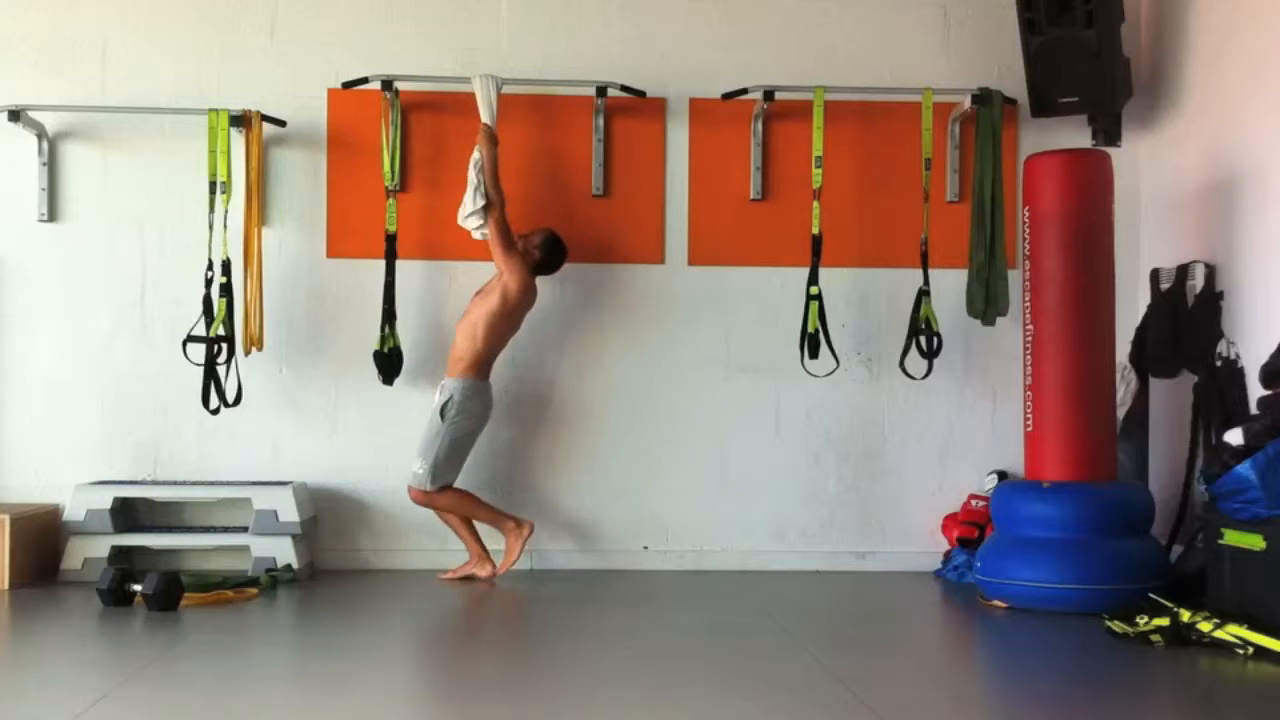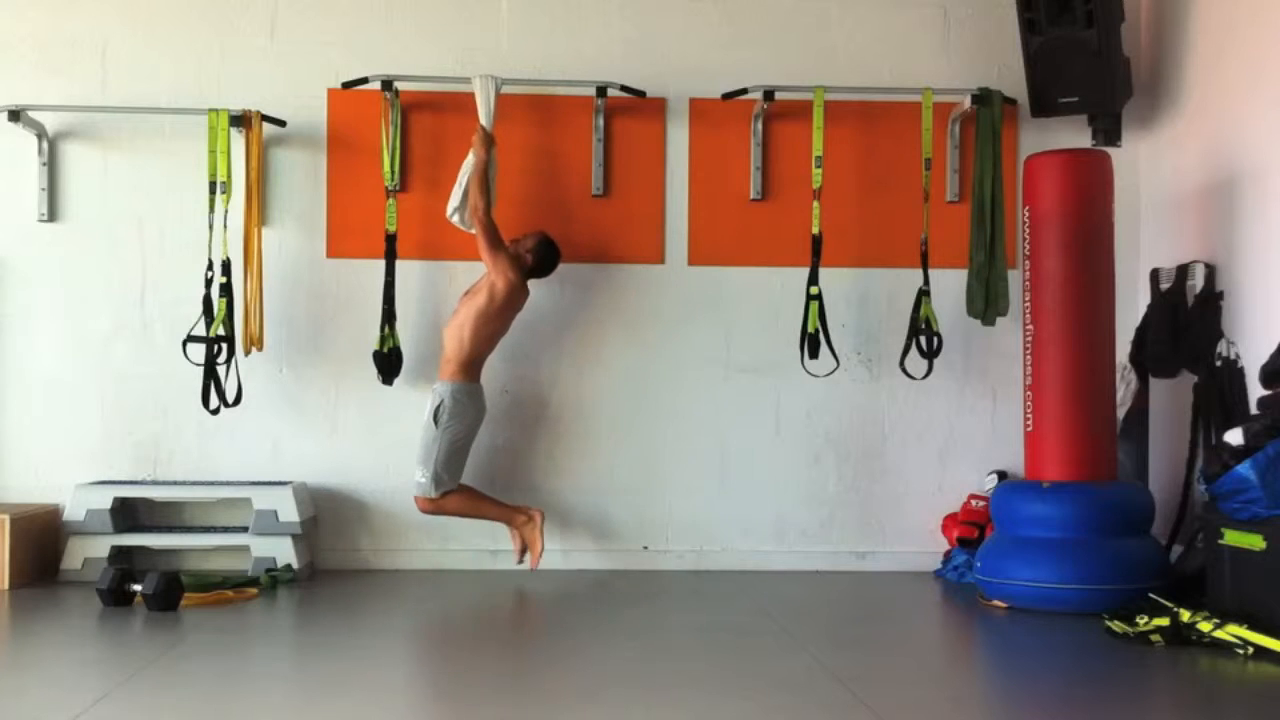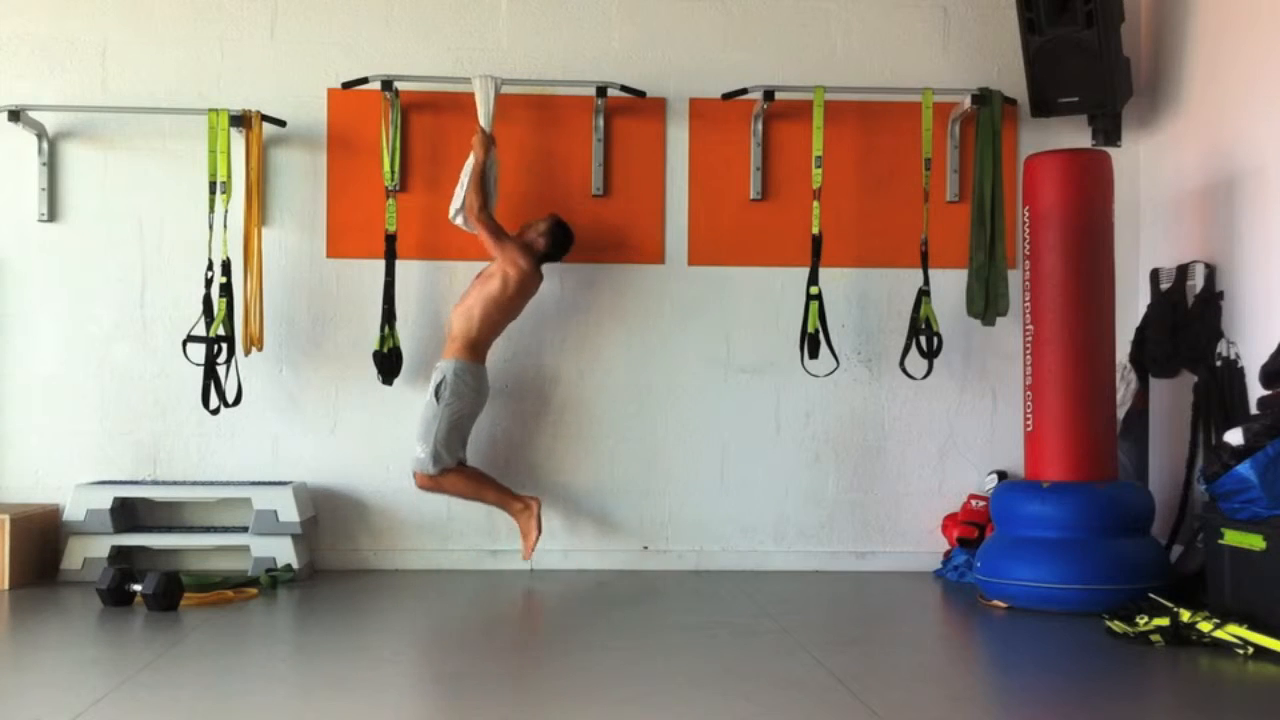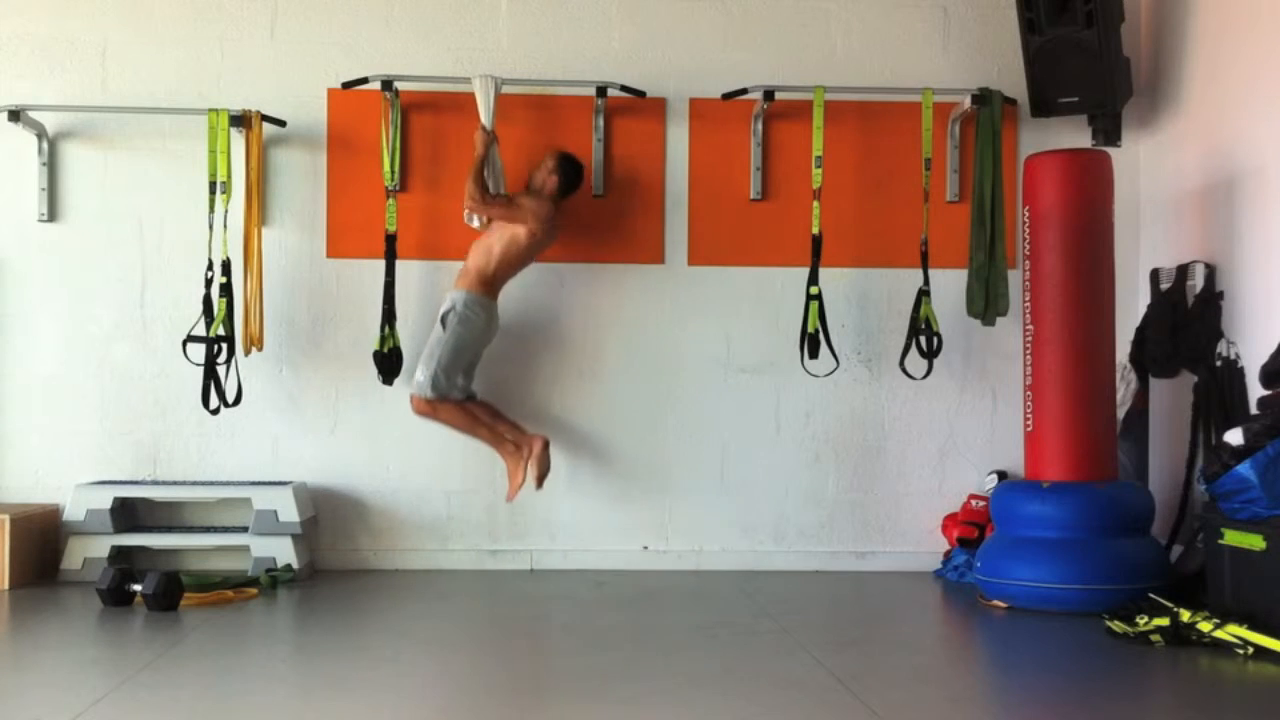
dt=0.3s
person 1, frame 1
left shoulder: (518, 279)
right shoulder: (515, 283)
left elbow: (496, 214)
right elbow: (495, 219)
left wrist: (489, 152)
right wrist: (487, 155)
left hip: (462, 392)
right hip: (462, 390)
left knee: (423, 489)
right knee: (435, 485)
left ankle: (512, 527)
right ankle: (480, 558)
person 1, frame 2
left shoulder: (506, 278)
right shoulder: (511, 287)
left elbow: (480, 214)
right elbow: (482, 218)
left wrist: (482, 155)
right wrist: (483, 158)
left hip: (454, 395)
right hip: (457, 392)
left knee: (430, 498)
right knee: (440, 490)
left ankle: (522, 517)
right ankle: (518, 518)
person 1, frame 3
left shoulder: (519, 265)
right shoulder: (521, 270)
left elbow: (476, 213)
right elbow: (483, 217)
left wrist: (480, 156)
right wrist: (483, 159)
left hip: (456, 375)
right hip: (462, 374)
left knee: (428, 475)
right knee: (448, 468)
left ankle: (520, 505)
right ankle: (520, 504)
person 1, frame 4
left shoulder: (540, 209)
right shoulder: (535, 212)
left elbow: (474, 201)
right elbow: (489, 203)
left wrist: (481, 151)
right wrist: (488, 155)
left hip: (467, 305)
right hip: (476, 307)
left knee: (425, 399)
right knee: (455, 396)
left ankle: (512, 449)
right ankle: (529, 441)
